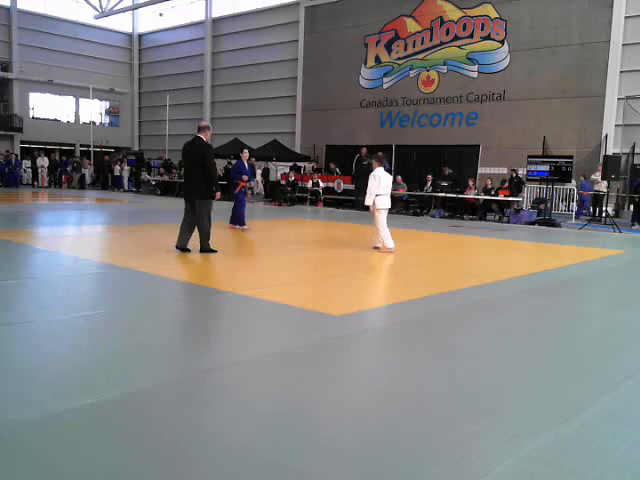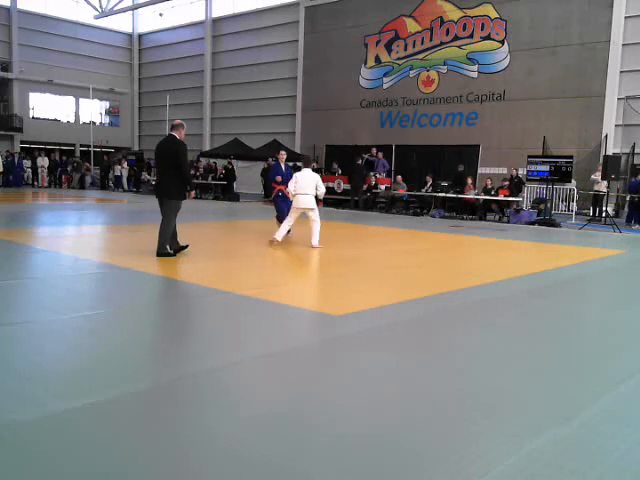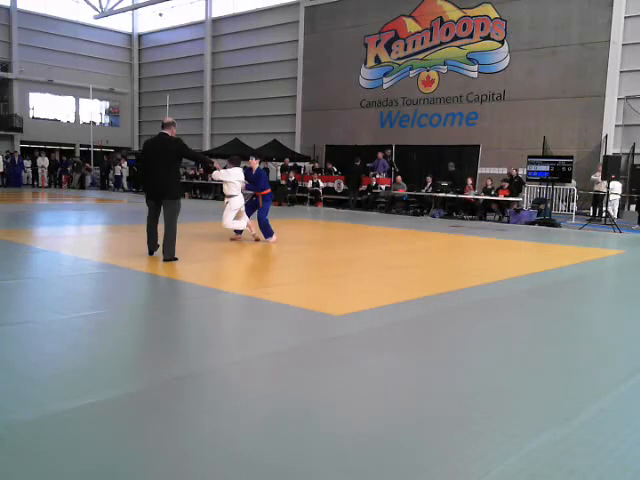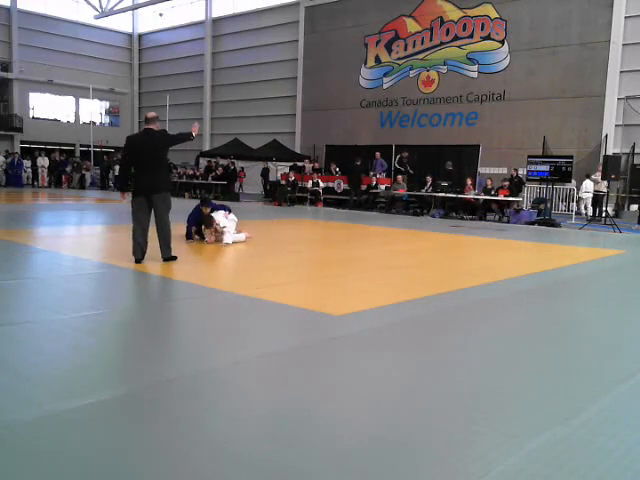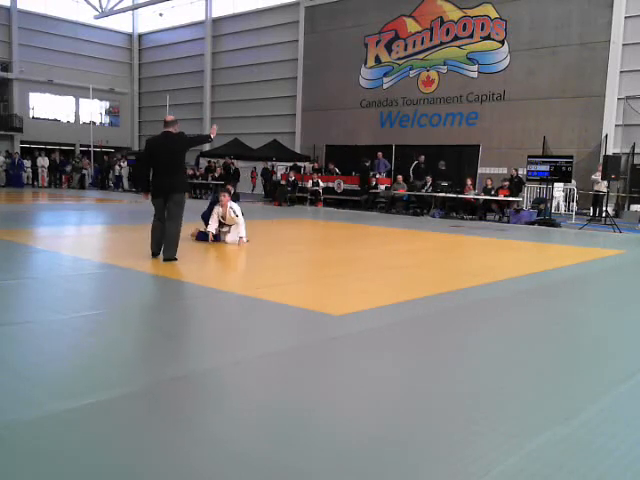
dt=1s
person 1, frame 1
left shoulder: (187, 145)
right shoulder: (206, 147)
left elbow: (186, 166)
right elbow: (211, 170)
right wrist: (217, 189)
left hip: (189, 188)
right hip: (203, 189)
left knee: (189, 217)
right knee: (204, 218)
left ankle: (182, 243)
right ankle: (205, 246)
person 1, frame 2
left shoulder: (160, 144)
right shoulder: (179, 145)
left elbow: (158, 166)
right elbow: (185, 168)
right wrist: (190, 188)
left hip: (161, 187)
right hip: (173, 188)
left knee: (169, 217)
right knee: (169, 218)
left ankle: (174, 245)
right ankle: (162, 249)
person 1, frame 3
left shoulder: (148, 143)
right shoulder: (176, 143)
left elbow: (143, 167)
right elbow: (194, 155)
left wrist: (146, 187)
right wrist: (210, 162)
left hip: (152, 188)
right hip: (170, 188)
left knee: (152, 218)
right knee: (170, 221)
left ankle: (151, 247)
right ankle: (168, 254)
person 1, frame 4
left shoulder: (131, 140)
right shoulder: (162, 137)
left elbow: (125, 165)
right elbow: (178, 138)
left wrist: (124, 187)
right wrist: (192, 134)
left hip: (140, 187)
right hip: (160, 187)
left knee: (140, 222)
right knee: (163, 220)
left ankle: (138, 255)
right ankle: (167, 254)
person 1, frame 5
left shoulder: (151, 142)
right shoulder: (181, 139)
left elbow: (145, 167)
right elbow: (196, 140)
left wrist: (146, 188)
right wrist: (211, 135)
left hip: (158, 187)
right hip: (176, 187)
left knee: (159, 218)
right knee: (174, 221)
left ankle: (155, 250)
right ankle: (169, 254)
